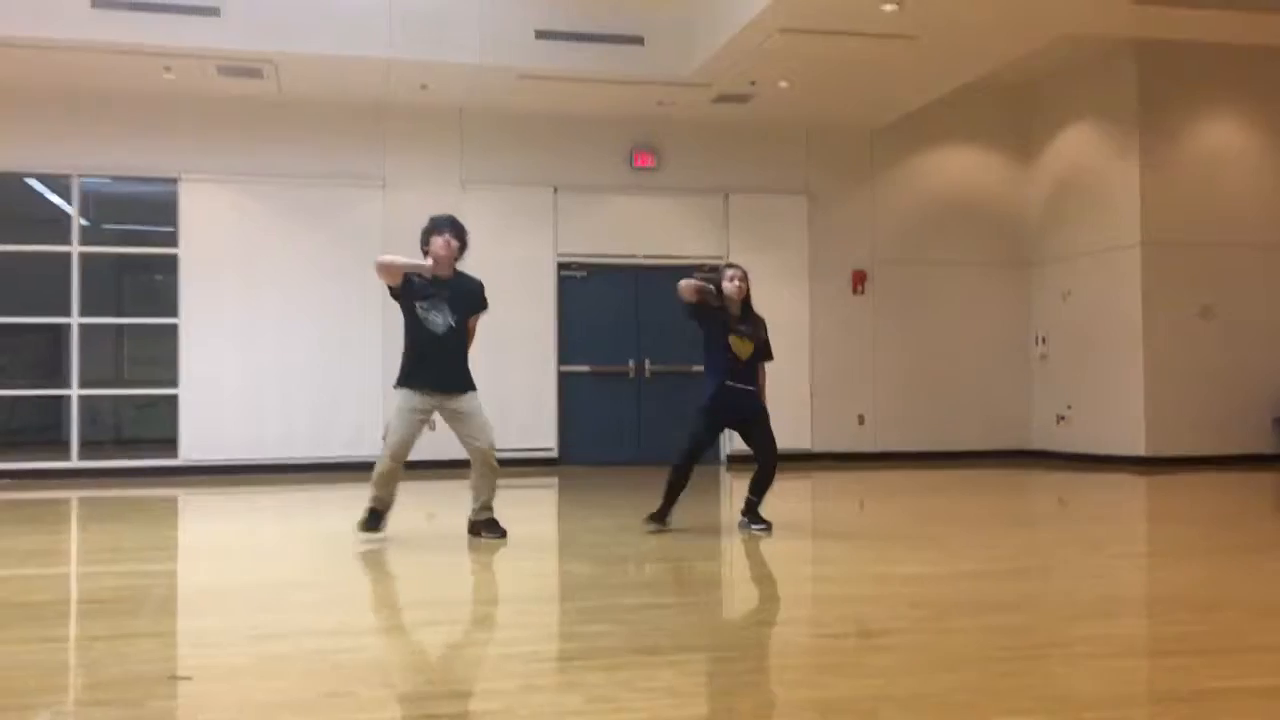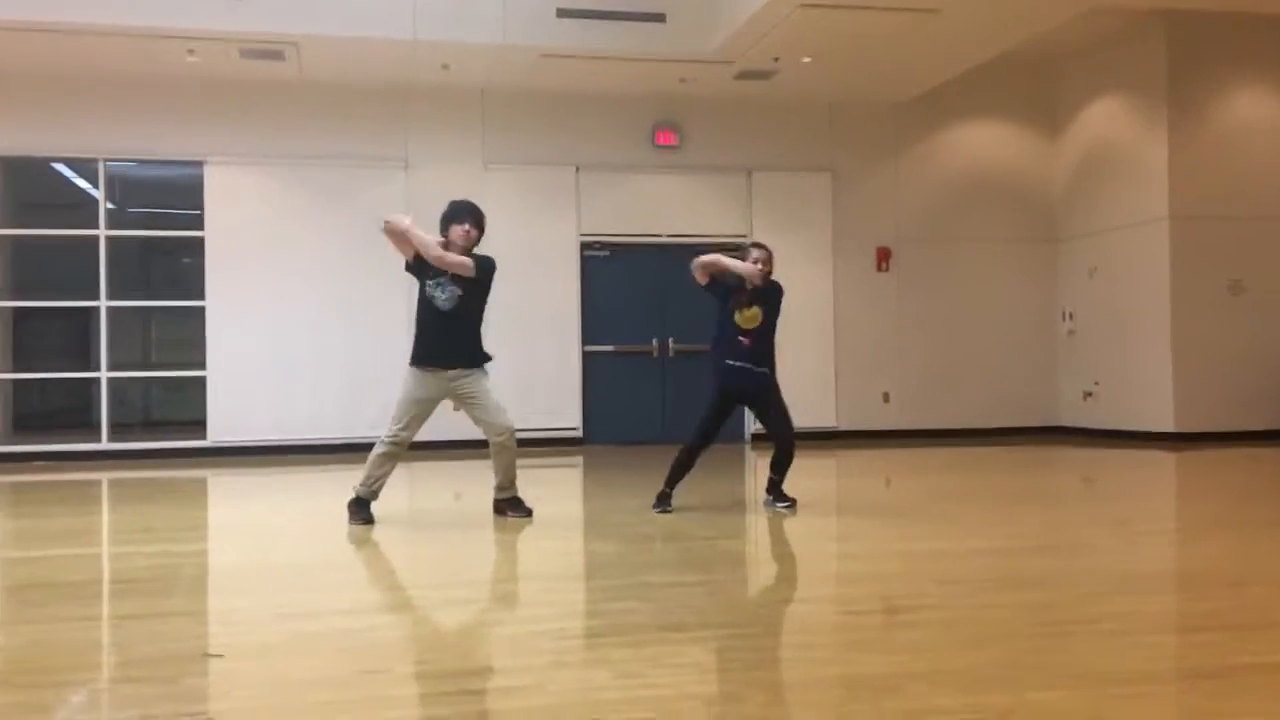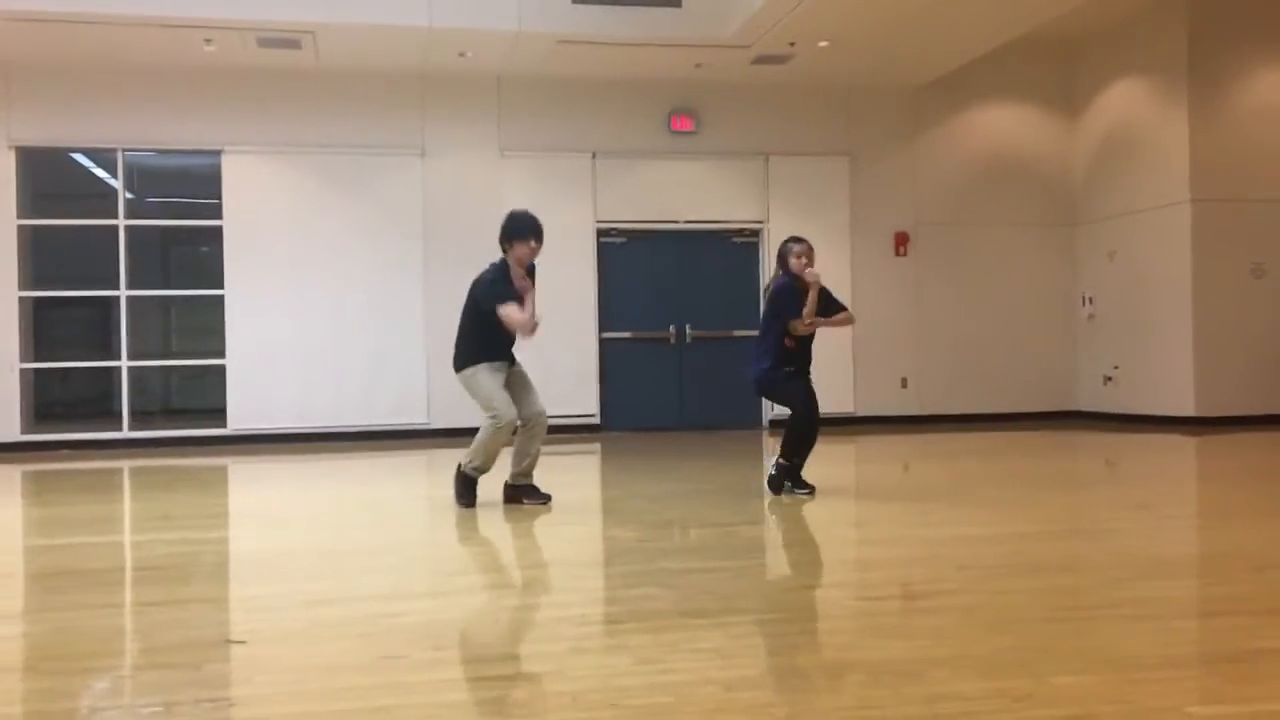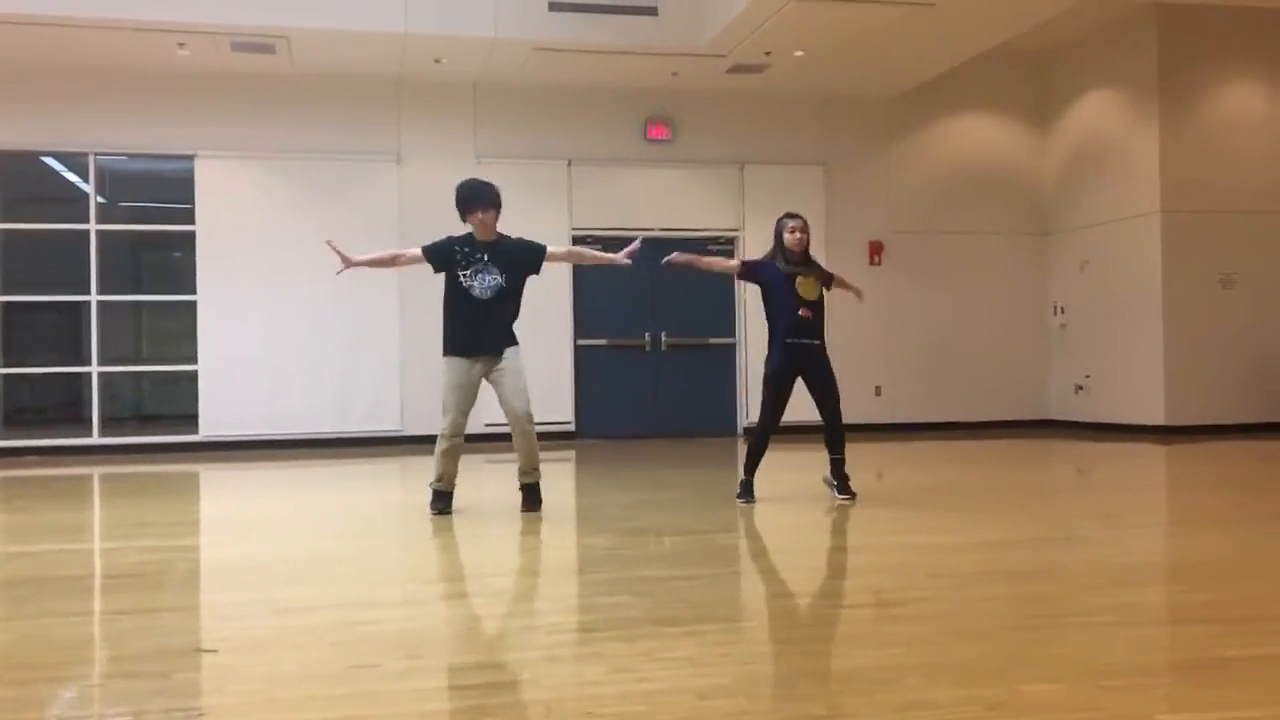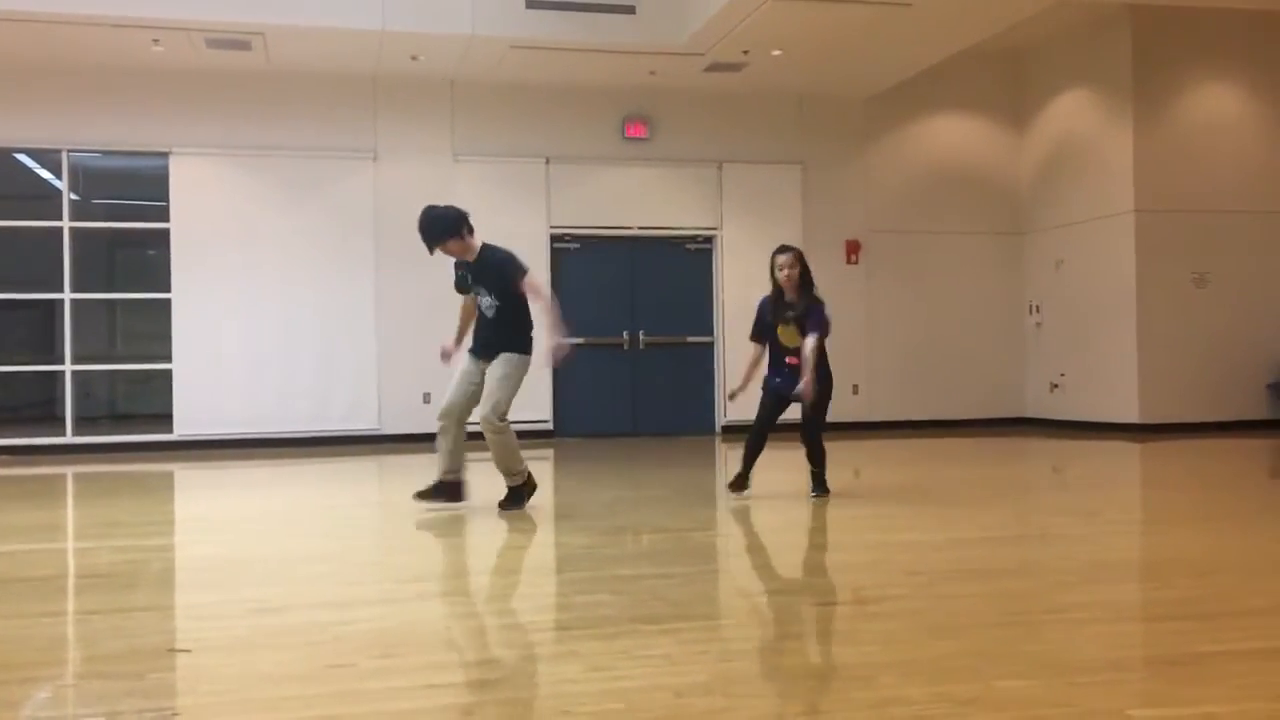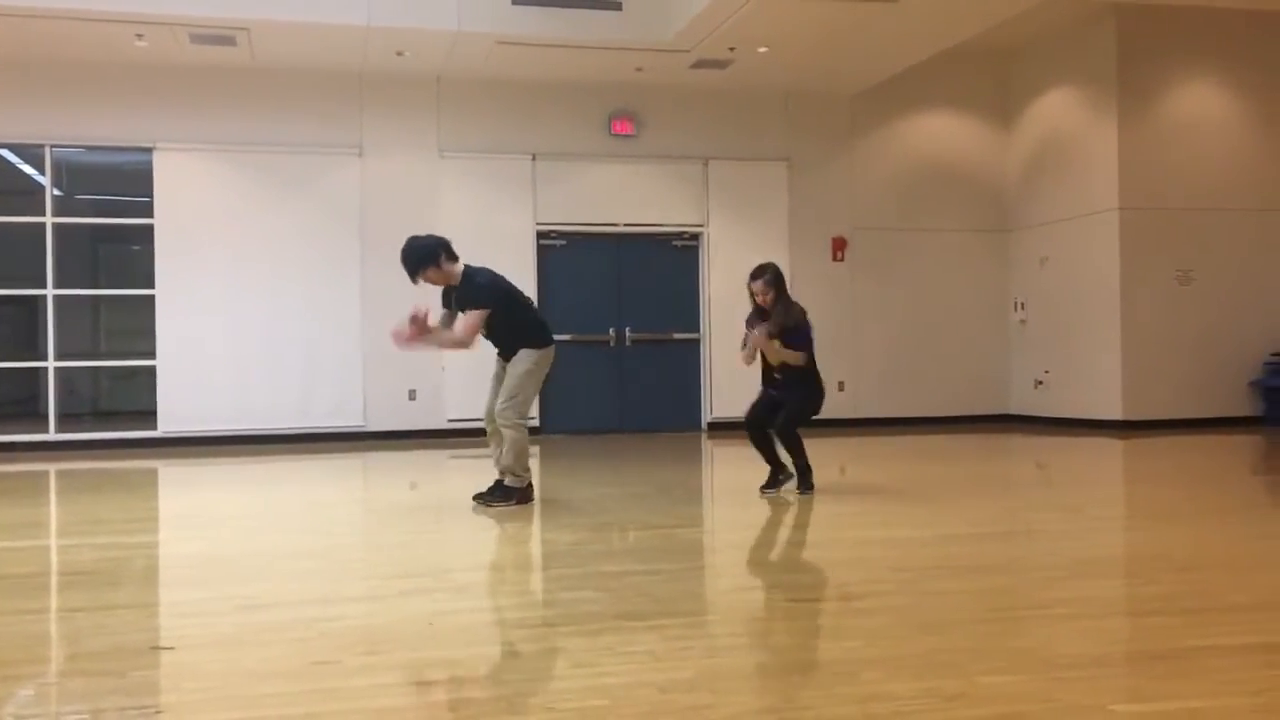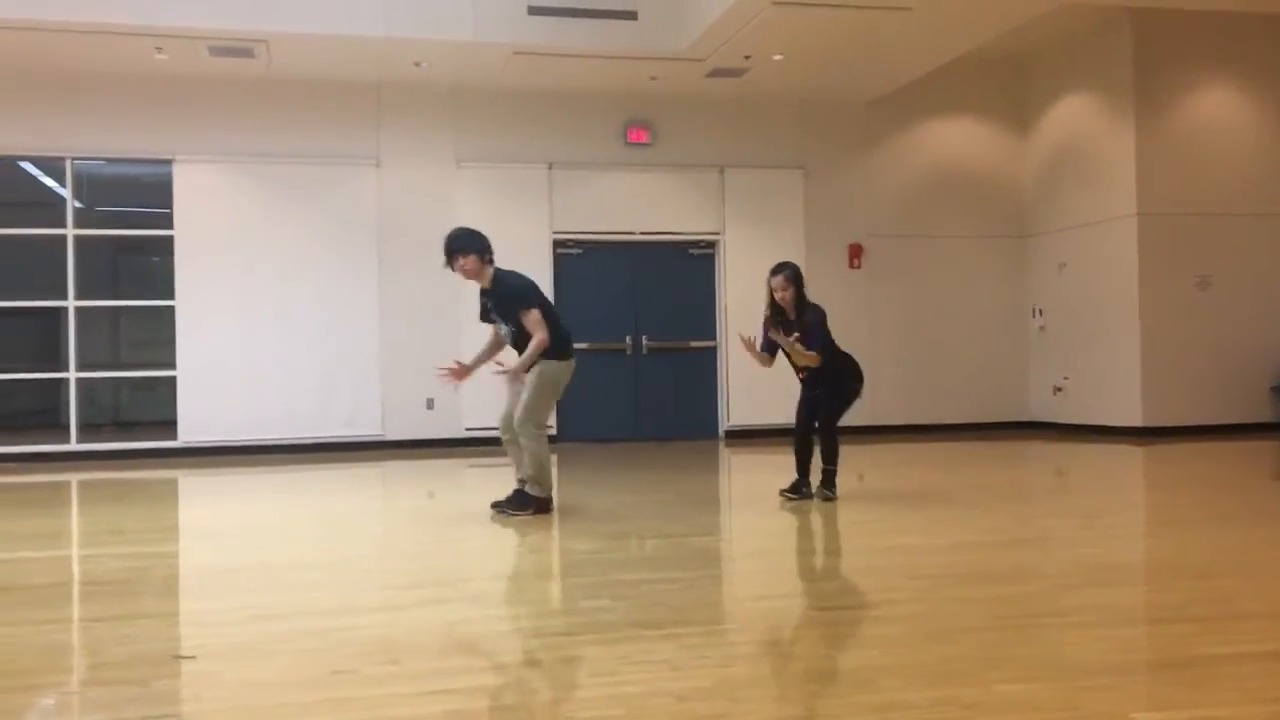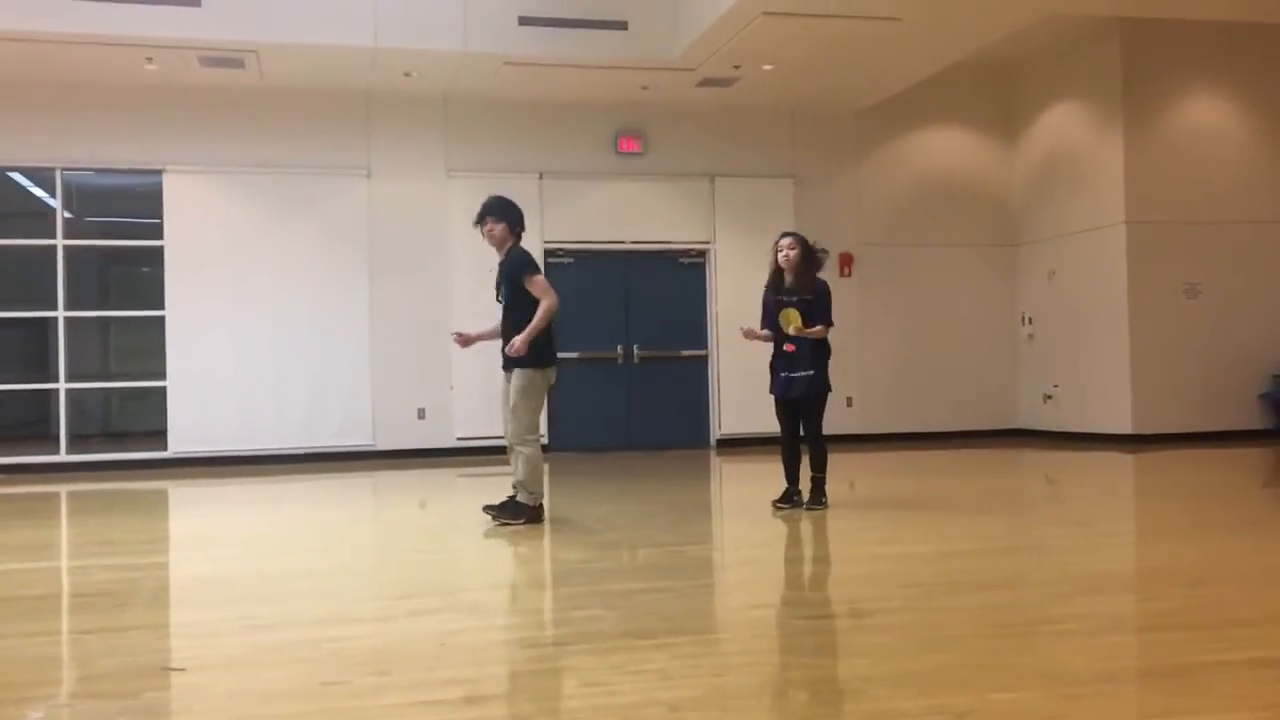
dt=0.5s
person 1, frame 1
left shoulder: (471, 288)
right shoulder: (408, 278)
right elbow: (381, 264)
right wrist: (425, 267)
left hip: (457, 386)
right hip: (413, 386)
left knee: (485, 449)
right knee: (393, 450)
left ankle: (482, 517)
right ankle: (378, 507)
person 1, frame 2
left shoulder: (484, 265)
right shoulder: (423, 260)
left elbow: (446, 262)
right elbow: (391, 229)
left wrist: (412, 231)
right wrist: (428, 239)
left hip: (469, 370)
right hip: (425, 368)
left knee: (502, 431)
right knee: (397, 436)
left ankle: (505, 495)
right ankle: (362, 498)
person 1, frame 3
left shoulder: (526, 272)
right shoulder: (492, 281)
left elbow: (528, 325)
right elbow: (524, 326)
left wrist: (527, 293)
right wrist: (529, 296)
left hip: (504, 359)
right hip: (475, 362)
left knee: (536, 415)
right knee: (504, 417)
left ankle: (518, 483)
right ankle: (468, 472)
person 1, frame 4
left shoulder: (517, 250)
right shoulder: (452, 248)
left elbow: (567, 254)
right elbow: (402, 257)
left wrist: (612, 258)
right wrist: (356, 261)
left hip: (503, 349)
right hip: (460, 352)
left knee: (520, 413)
right knee: (452, 425)
left ankle: (530, 484)
right ankle: (442, 488)
person 1, frame 5
left shoulder: (496, 260)
right shoulder: (462, 267)
left elbow: (540, 293)
left wrist: (556, 332)
right wrist: (456, 340)
left hip: (512, 350)
right hip: (481, 353)
left knee: (490, 416)
right knee: (450, 411)
left ankle: (520, 482)
right ankle: (449, 481)
person 1, frame 6
left shoulder: (482, 284)
right shoulder: (452, 290)
left elbow: (464, 339)
right elbow: (444, 329)
left wrist: (420, 339)
right wrist: (420, 328)
left hip: (534, 346)
right hip: (508, 350)
left knee: (509, 414)
right knee: (494, 417)
left ankle: (517, 485)
right ankle: (507, 481)
person 1, frame 7
left shoulder: (514, 285)
right shoulder: (486, 295)
left elbow: (542, 336)
left wrist: (518, 366)
right wrist: (470, 367)
left hip: (553, 358)
right hip: (530, 362)
left knee: (525, 423)
right knee: (509, 424)
left ankle: (539, 495)
right ankle: (527, 489)
person 1, frame 8
left shoulder: (519, 259)
right shoulder: (504, 266)
left elbow: (550, 301)
left wrist: (525, 337)
right wrist: (477, 337)
left hip: (533, 361)
right hip: (516, 362)
left knee: (523, 433)
right knee: (513, 433)
left ankle: (530, 503)
right ankle: (521, 498)
person 2, frame 1
left shoulder: (756, 323)
right shoulder: (709, 312)
left elbow: (759, 366)
right elbow: (684, 287)
left wrist: (761, 405)
right wrist: (707, 288)
left hip: (748, 404)
right hip: (717, 400)
left knee: (769, 459)
right knee: (689, 456)
left ankle: (750, 513)
right ankle: (663, 512)
person 2, frame 2
left shoulder: (770, 290)
right shoulder: (728, 291)
left elbow: (754, 277)
right elbow: (698, 266)
left wrist: (721, 259)
right wrist: (721, 262)
left hip: (763, 381)
right hip: (729, 379)
left knee: (785, 438)
right knee: (701, 438)
left ankle: (774, 490)
right ankle: (665, 493)
person 2, frame 3
left shoulder: (818, 292)
right shoulder: (782, 288)
left elbow: (848, 318)
right elbow: (801, 325)
left wrist: (821, 322)
right wrist: (813, 290)
left hip: (797, 371)
right hip: (769, 371)
left knee: (810, 419)
right knee: (805, 406)
left ankle: (792, 475)
right ankle: (782, 464)
person 2, frame 4
left shoulder: (813, 268)
right shoulder: (771, 266)
left elbow: (831, 278)
right elbow: (731, 266)
left wrist: (851, 287)
right wrist: (690, 258)
left hip: (815, 353)
right hip: (782, 354)
left knee: (832, 416)
right knee: (768, 421)
left ankle: (838, 477)
right ankle: (746, 481)
person 2, frame 5
left shoulder: (812, 306)
right shoulder: (768, 305)
left elbow: (812, 343)
right elbow: (759, 347)
left wrist: (808, 379)
right wrist: (744, 383)
left hip: (815, 378)
right hip: (779, 379)
left knee: (811, 430)
right knee: (761, 426)
left ankle: (819, 480)
right ankle: (743, 475)
person 2, frame 6
left shoulder: (795, 317)
right shoulder: (756, 318)
left elbow: (801, 358)
right elbow: (747, 359)
left wrist: (771, 347)
right wrist: (752, 344)
left hip: (804, 388)
right hip: (774, 388)
left knee: (784, 426)
right knee: (753, 423)
left ankle: (804, 474)
right ankle: (779, 470)
person 2, frame 7
left shoulder: (814, 316)
right shoulder: (773, 320)
left elbow: (815, 359)
right elbow: (766, 361)
left wrist: (789, 346)
right wrist: (750, 348)
left hip: (842, 381)
right hip: (812, 385)
left knee: (825, 425)
right knee: (802, 429)
left ankle: (828, 483)
right ankle: (802, 483)
person 2, frame 8
left shoulder: (817, 288)
right shoulder: (771, 292)
left elbow: (824, 329)
right elbow: (771, 333)
left wrist: (805, 332)
right wrist: (754, 335)
left hip: (812, 372)
right hip: (782, 373)
left knee: (812, 432)
right knee: (788, 434)
left ankle: (818, 491)
right ankle: (792, 490)
